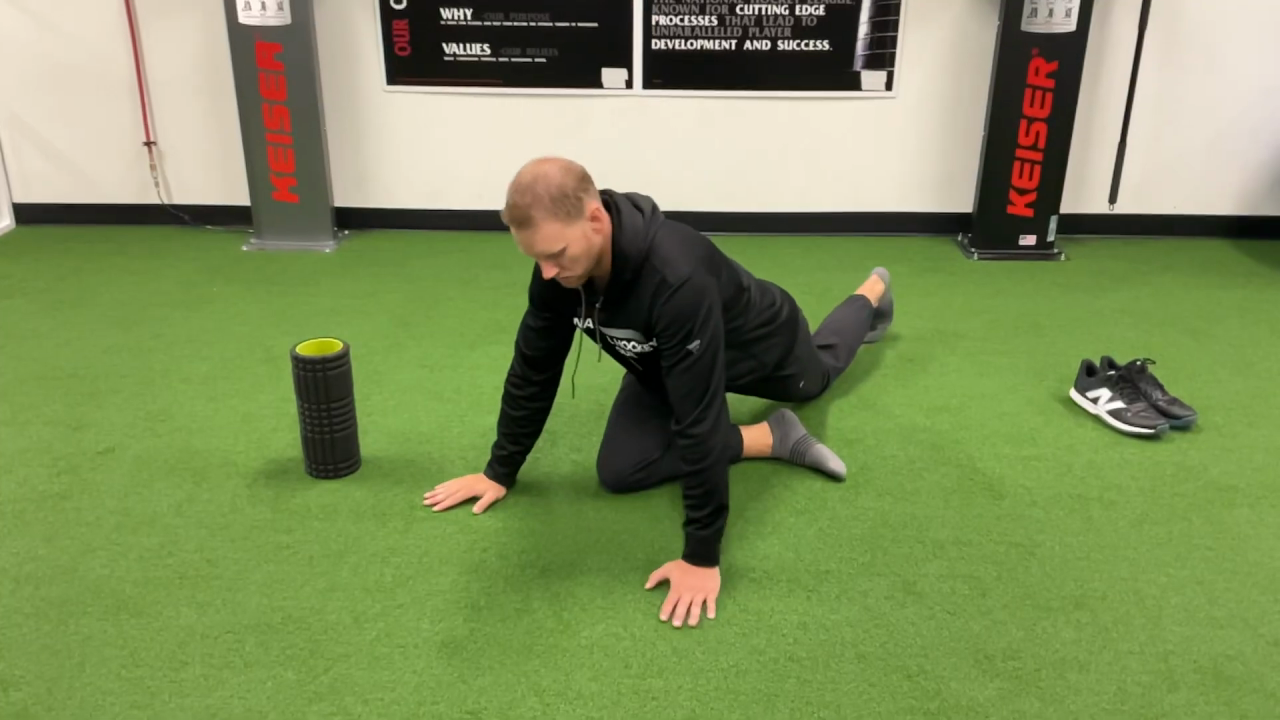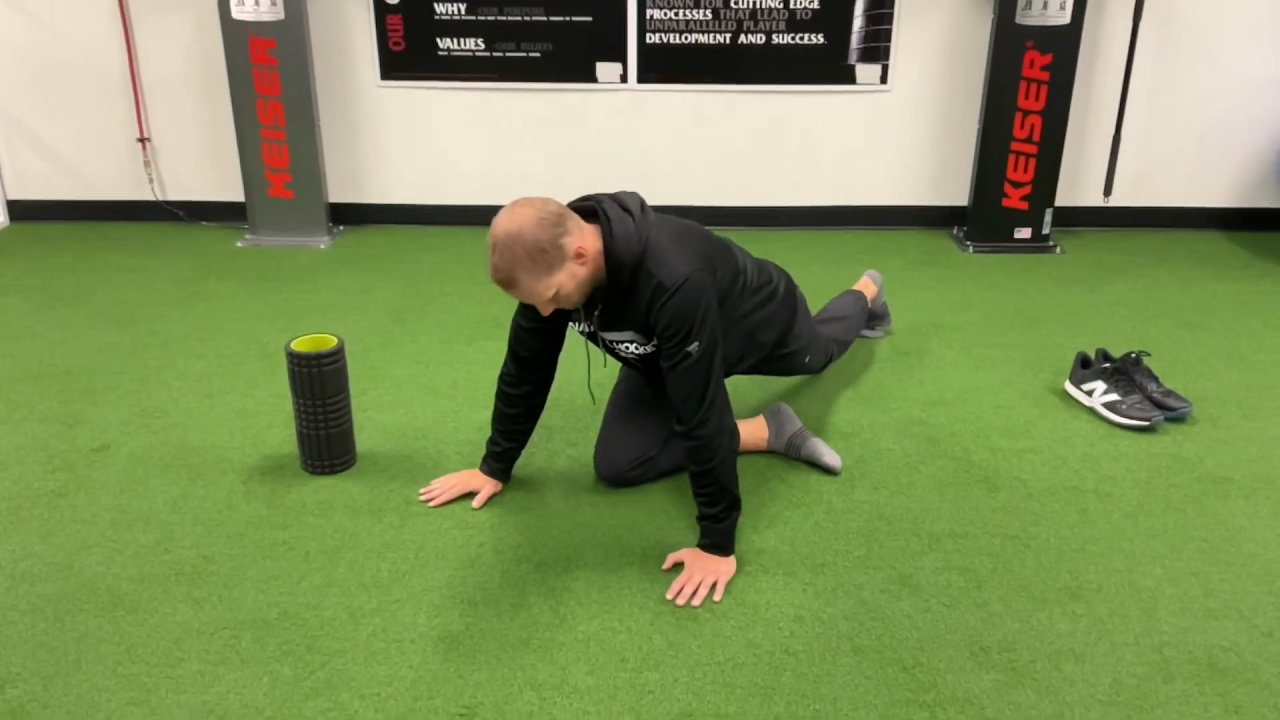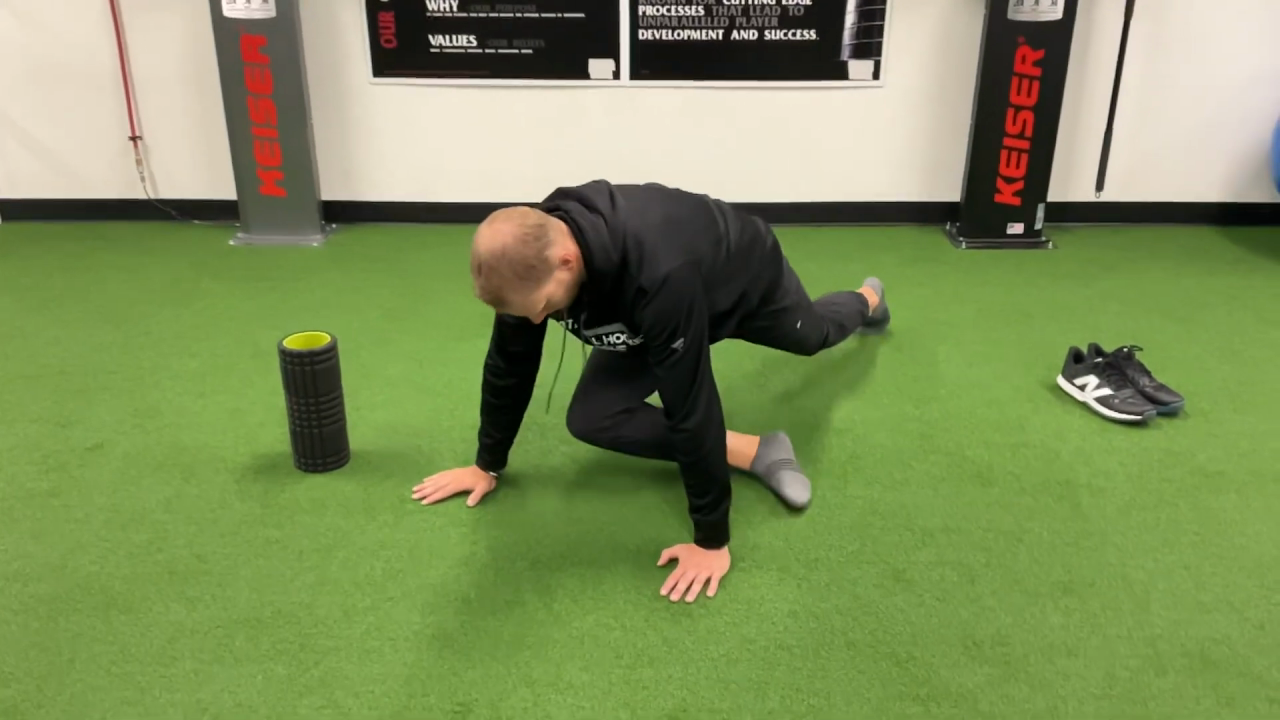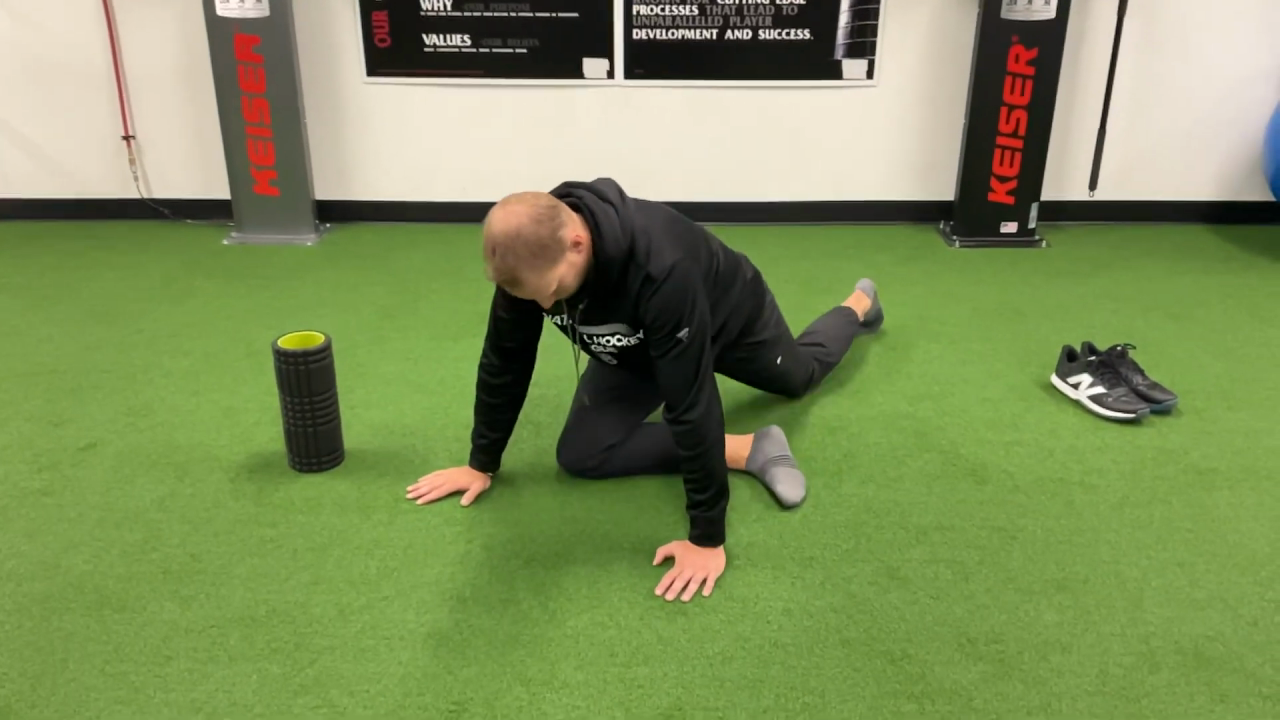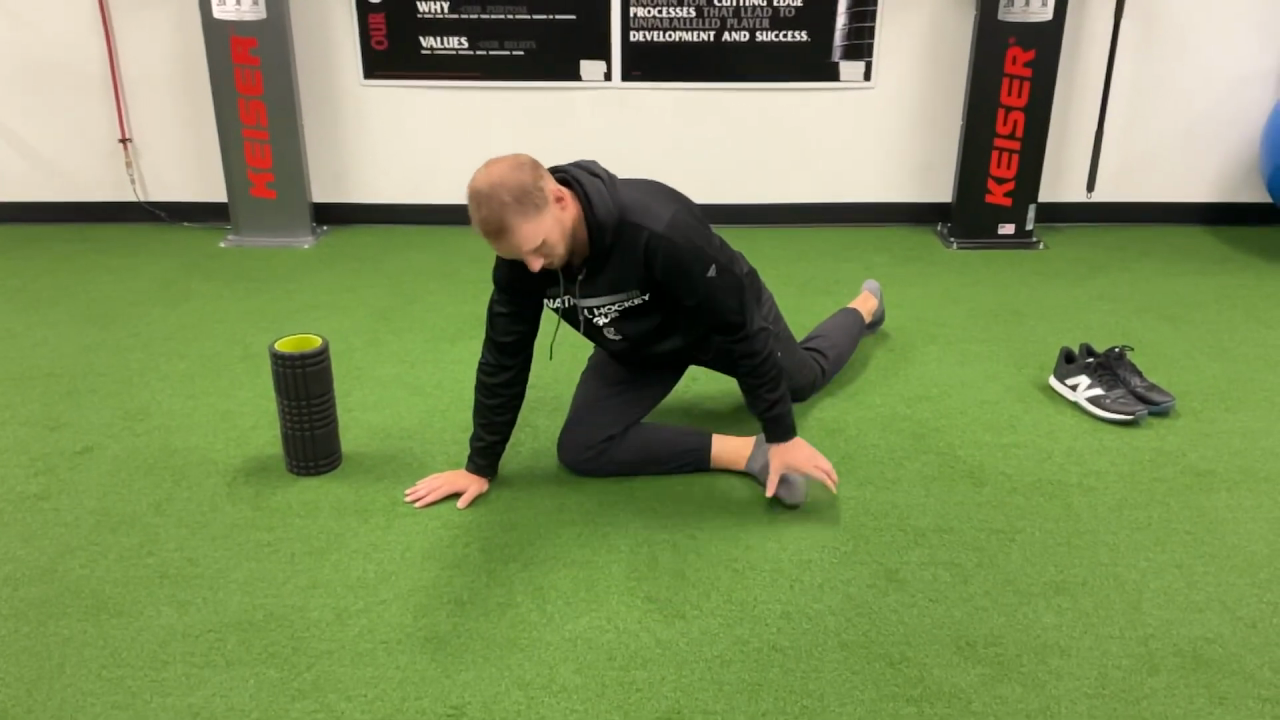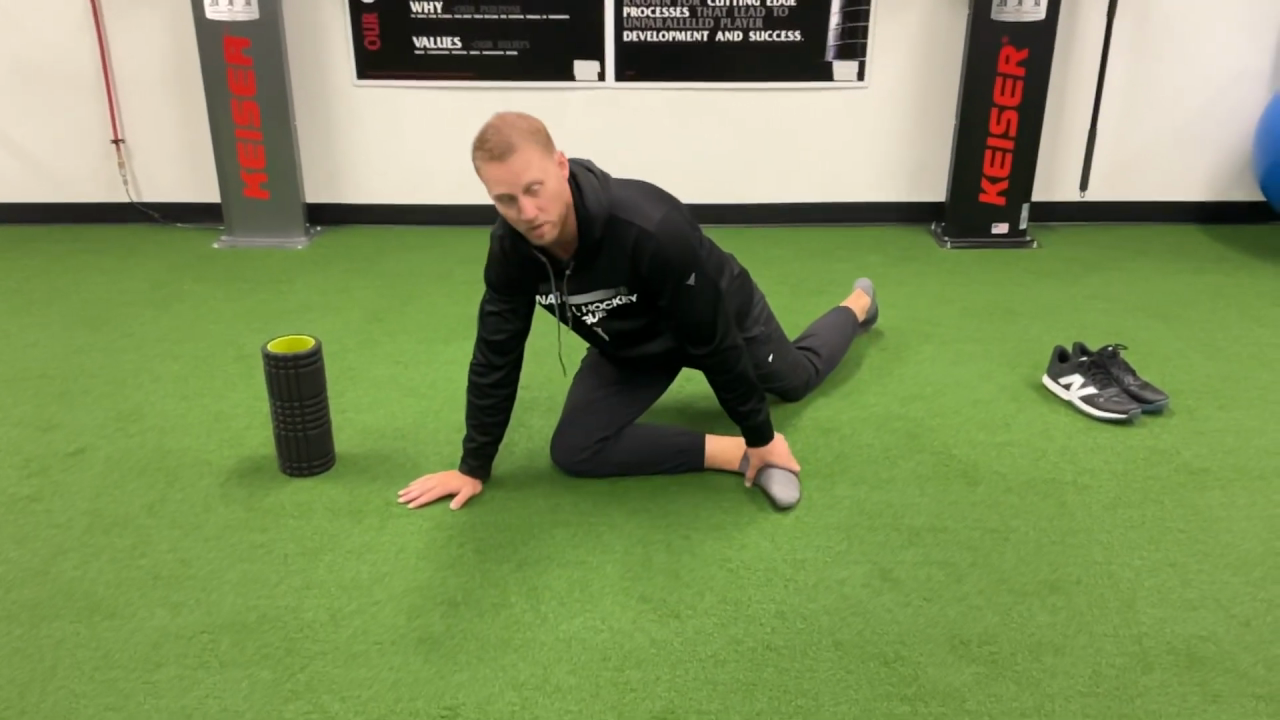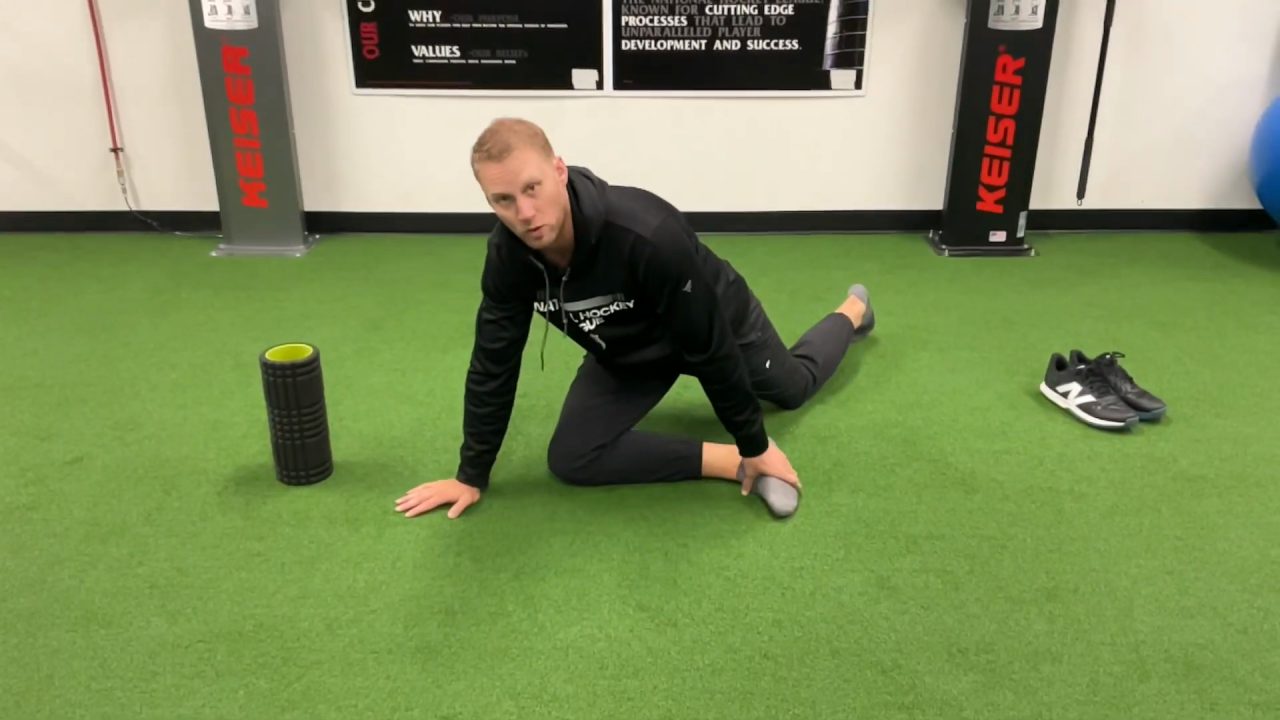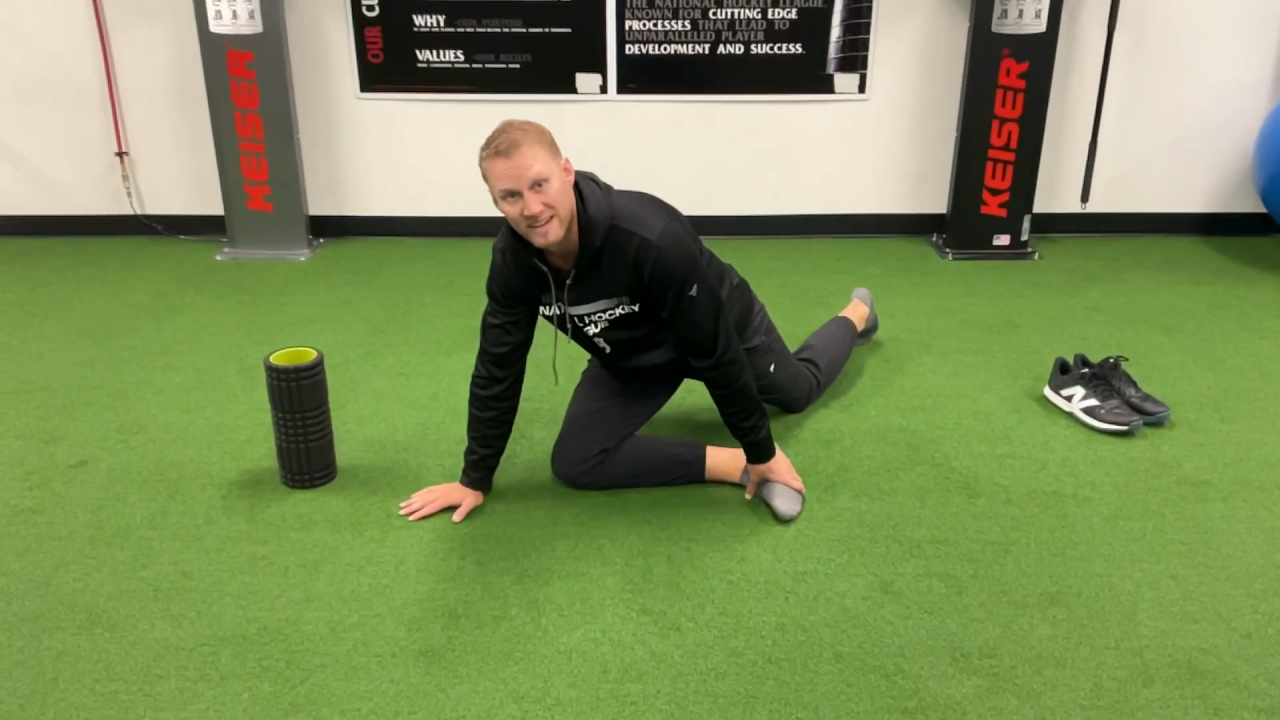
dt=0.4s
person 1, frame 1
left shoulder: (677, 277)
right shoulder: (558, 266)
left elbow: (698, 416)
right elbow: (534, 368)
left wrist: (701, 556)
right wrist: (499, 472)
left hip: (760, 347)
left knee: (820, 372)
right knee: (618, 469)
left ankle: (872, 293)
right ankle: (772, 439)
person 1, frame 2
left shoulder: (674, 280)
right shoulder: (549, 262)
left elbow: (701, 410)
right elbow: (526, 368)
left wrist: (718, 543)
right wrist: (494, 467)
left hip: (761, 321)
left knee: (818, 350)
right knee: (616, 463)
left ankle: (866, 293)
right ankle: (768, 431)
person 1, frame 3
left shoulder: (659, 273)
right shoulder: (529, 257)
left elbow: (690, 405)
right elbow: (509, 363)
left wrist: (711, 539)
right wrist: (487, 464)
left hip: (746, 275)
left knee: (812, 333)
right knee: (590, 417)
left ankle: (867, 301)
right ankle: (754, 454)
person 1, frame 4
left shoulder: (662, 268)
right shoulder: (531, 255)
left elbow: (691, 401)
right elbow: (504, 362)
left wrist: (707, 537)
right wrist: (481, 464)
left hip: (730, 316)
left knee: (800, 374)
right knee: (580, 454)
left ankle: (859, 304)
right ankle: (749, 451)
person 1, frame 5
left shoulder: (660, 229)
right shoulder: (522, 243)
left elbow: (742, 332)
right elbow: (505, 358)
left wrist: (783, 437)
right wrist: (480, 466)
left hip: (727, 312)
left knee: (802, 378)
right knee: (581, 451)
left ankle: (864, 306)
right ankle: (746, 454)
person 1, frame 6
left shoulder: (651, 228)
right shoulder: (511, 247)
left elbow: (713, 342)
right elbow: (496, 356)
left wrist: (761, 436)
right wrist: (473, 467)
left hip: (721, 315)
right hip: (630, 345)
left knee: (797, 379)
right knee: (574, 451)
left ankle: (856, 305)
right ankle: (734, 454)
person 1, frame 7
left shoulder: (647, 234)
right shoulder: (508, 253)
left elbow: (709, 348)
right elbow: (493, 364)
left wrist: (753, 446)
right wrist: (471, 476)
left hip: (718, 322)
right hip: (626, 352)
left knee: (794, 387)
right knee: (571, 458)
left ankle: (852, 311)
right ankle: (729, 463)
person 1, frame 8
left shoulder: (652, 238)
right shoulder: (513, 258)
left elbow: (716, 353)
right elbow: (498, 368)
left wrist: (762, 452)
right wrist: (474, 479)
left hip: (722, 325)
right hip: (629, 356)
left knee: (798, 391)
right knee: (575, 462)
left ankle: (856, 315)
right ankle: (733, 465)
